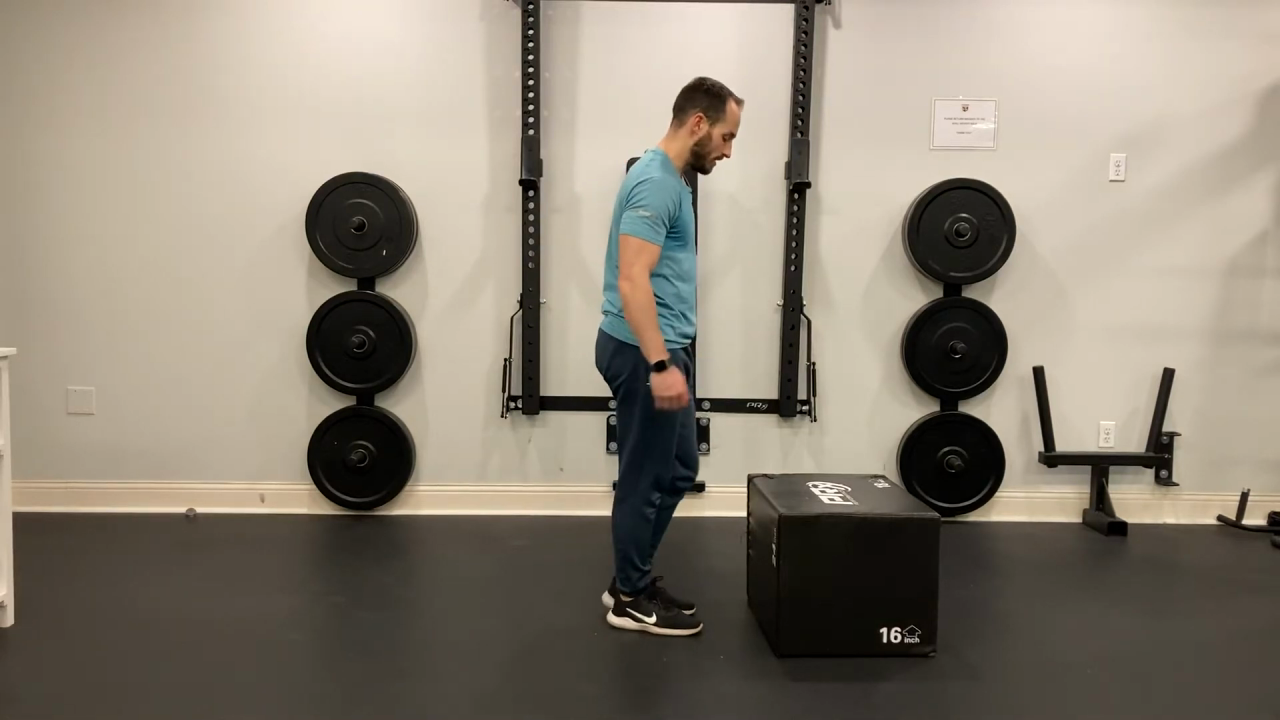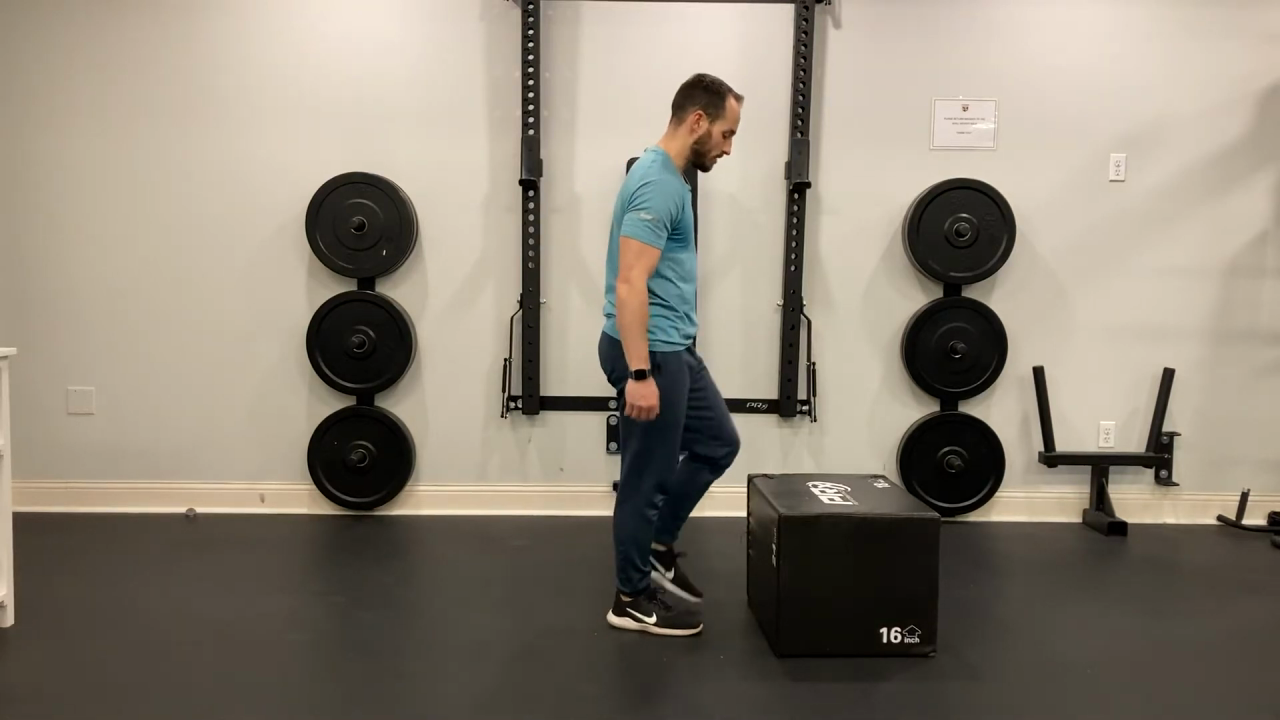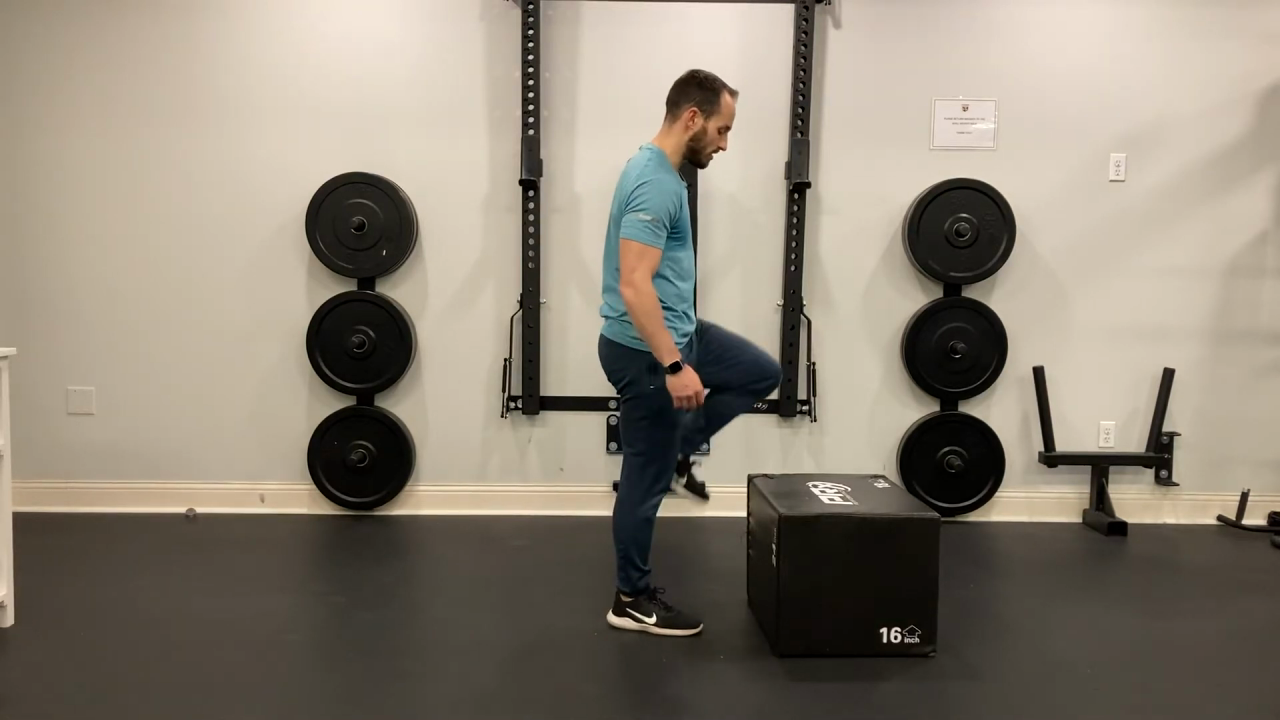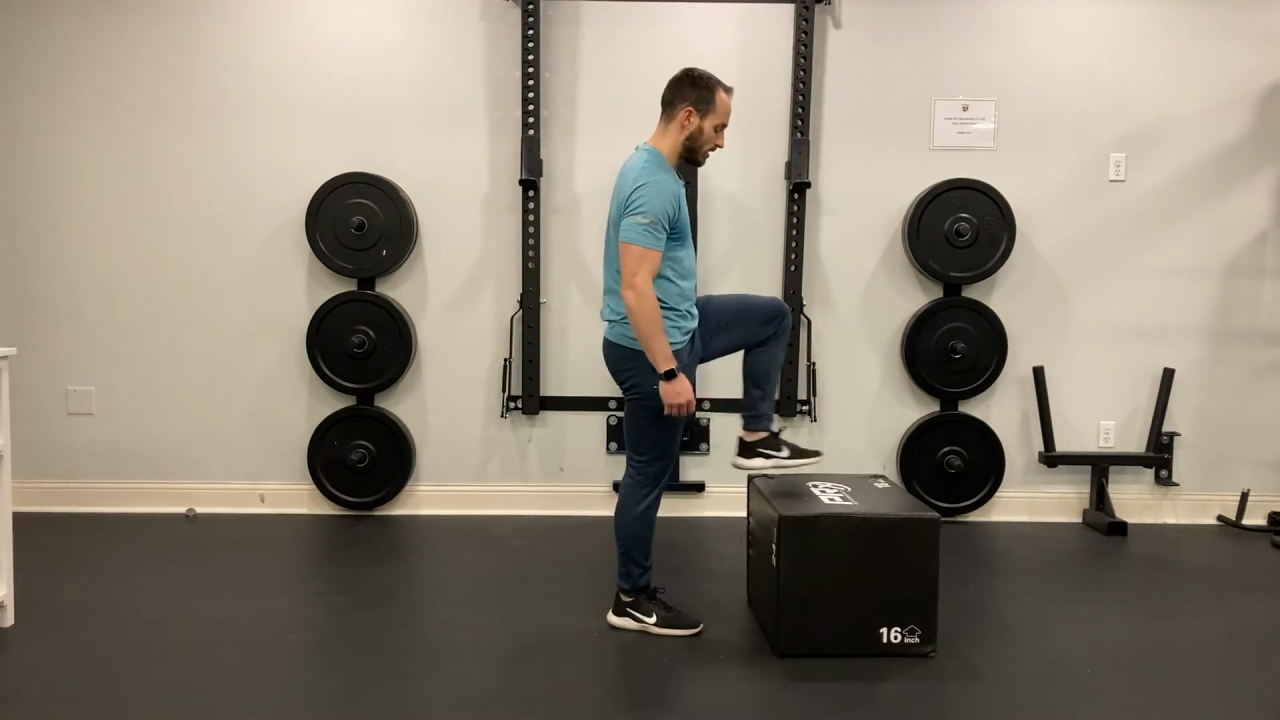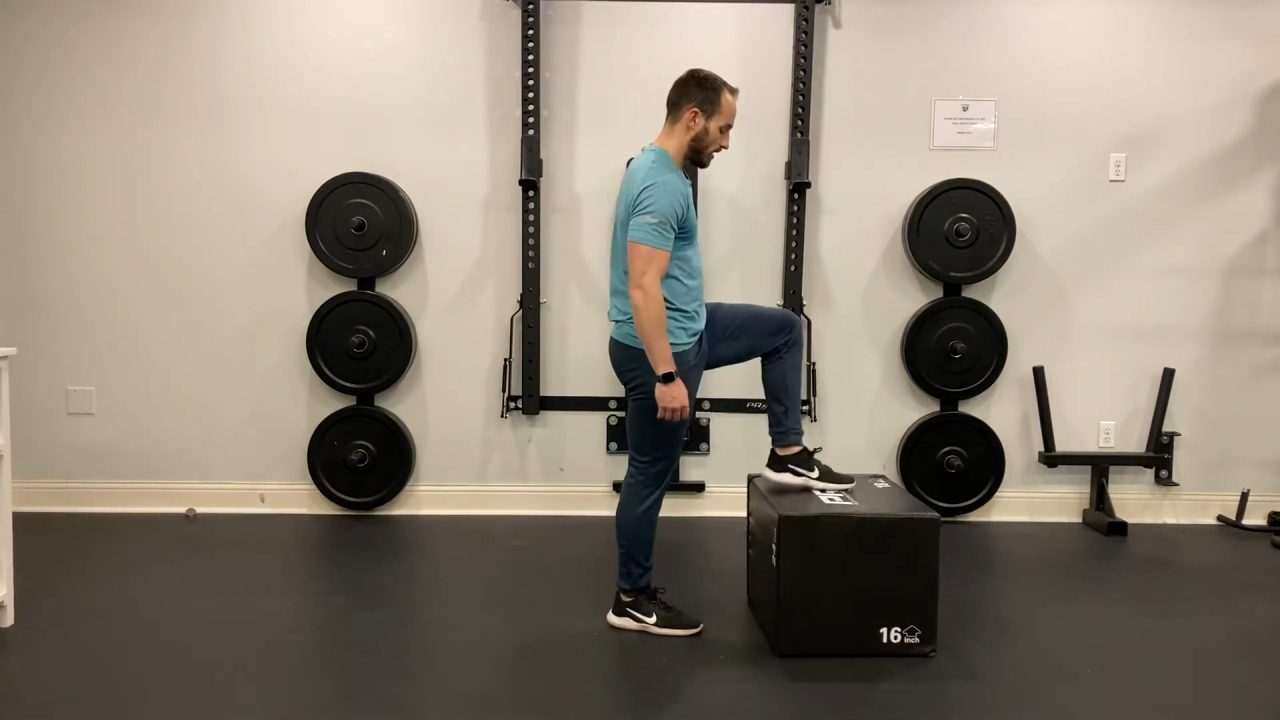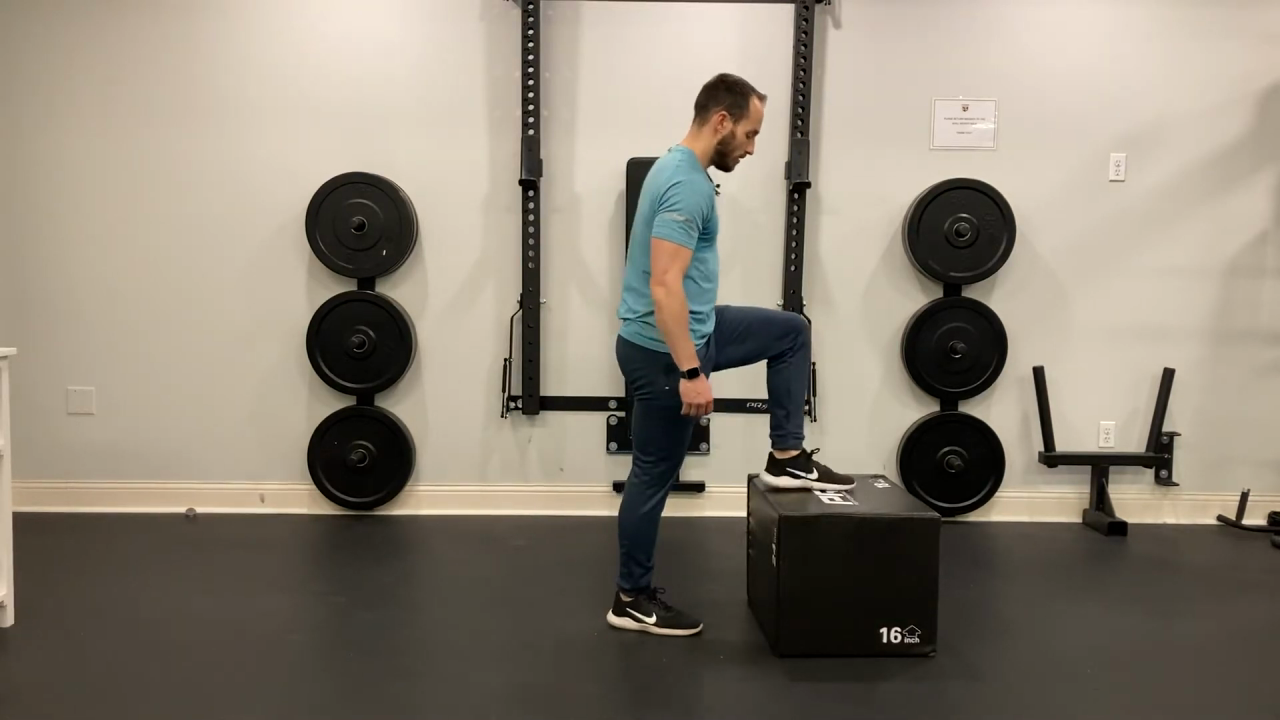
dt=0.3s
person 1, frame 1
left shoulder: (665, 178)
right shoulder: (656, 183)
right elbow: (632, 282)
right wrist: (661, 364)
left hip: (653, 351)
right hip: (643, 354)
left knee: (677, 471)
right knee: (646, 478)
left ankle: (630, 580)
right ankle: (632, 599)
person 1, frame 2
left shoulder: (664, 176)
right shoulder: (657, 185)
right elbow: (630, 285)
right wrist: (639, 374)
left hip: (670, 348)
right hip: (652, 354)
left knee: (717, 445)
right knee: (647, 479)
left ankle: (657, 548)
right ankle: (632, 599)
person 1, frame 3
left shoulder: (656, 170)
right shoulder: (655, 183)
right elbow: (635, 285)
right wrist: (673, 367)
left hip: (674, 334)
right hip: (645, 350)
left knee: (761, 374)
right knee: (646, 475)
left ankle: (675, 454)
right ankle: (632, 599)
person 1, frame 4
left shoulder: (652, 168)
right shoulder: (653, 185)
right elbow: (636, 289)
right wrist: (669, 372)
left hip: (679, 323)
right hip: (655, 344)
left knee: (772, 314)
right knee: (648, 473)
left ankle: (757, 438)
right ankle: (631, 600)
person 1, frame 5
left shoulder: (656, 169)
right shoulder: (662, 184)
right elbow: (643, 289)
right wrist: (666, 376)
left hip: (685, 328)
right hip: (659, 348)
left knee: (783, 328)
right knee: (650, 474)
left ankle: (788, 454)
right ankle: (632, 599)
person 1, frame 6
left shoulder: (678, 169)
right shoulder: (686, 184)
right elbow: (664, 285)
right wrist: (690, 372)
left hip: (687, 331)
right hip: (661, 349)
left knee: (792, 331)
right knee: (654, 473)
left ankle: (787, 458)
right ankle: (631, 600)
